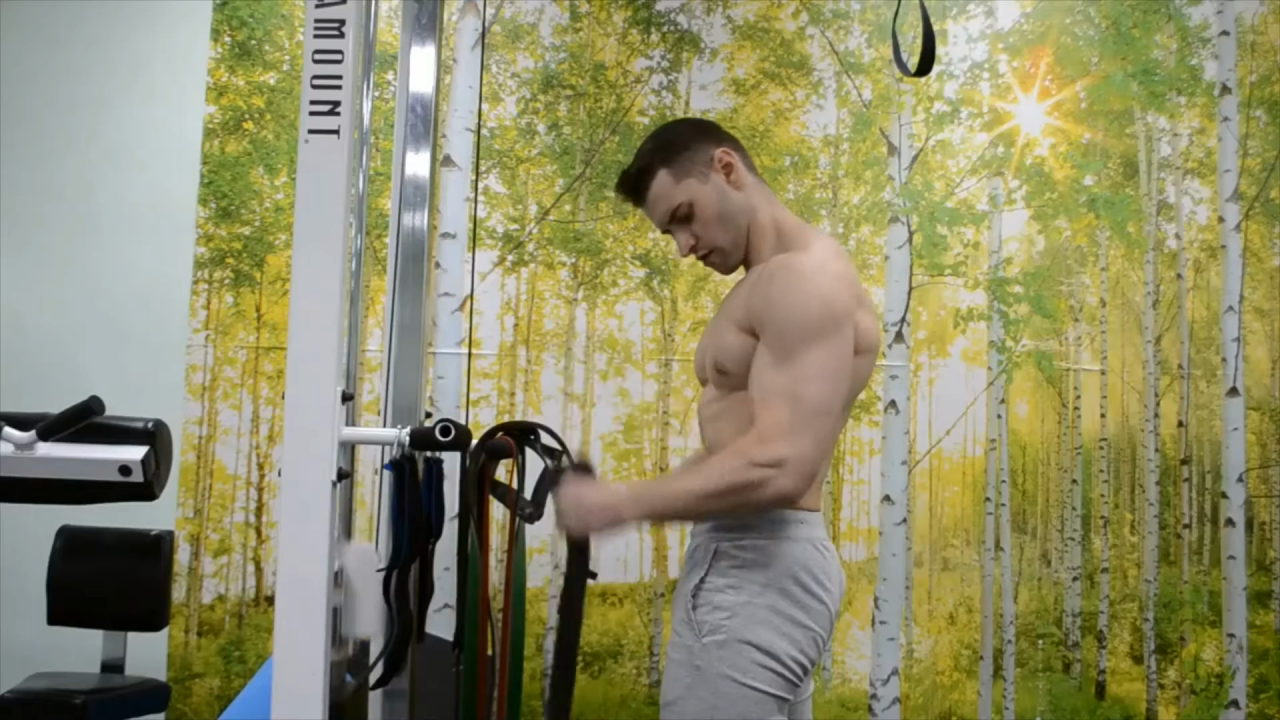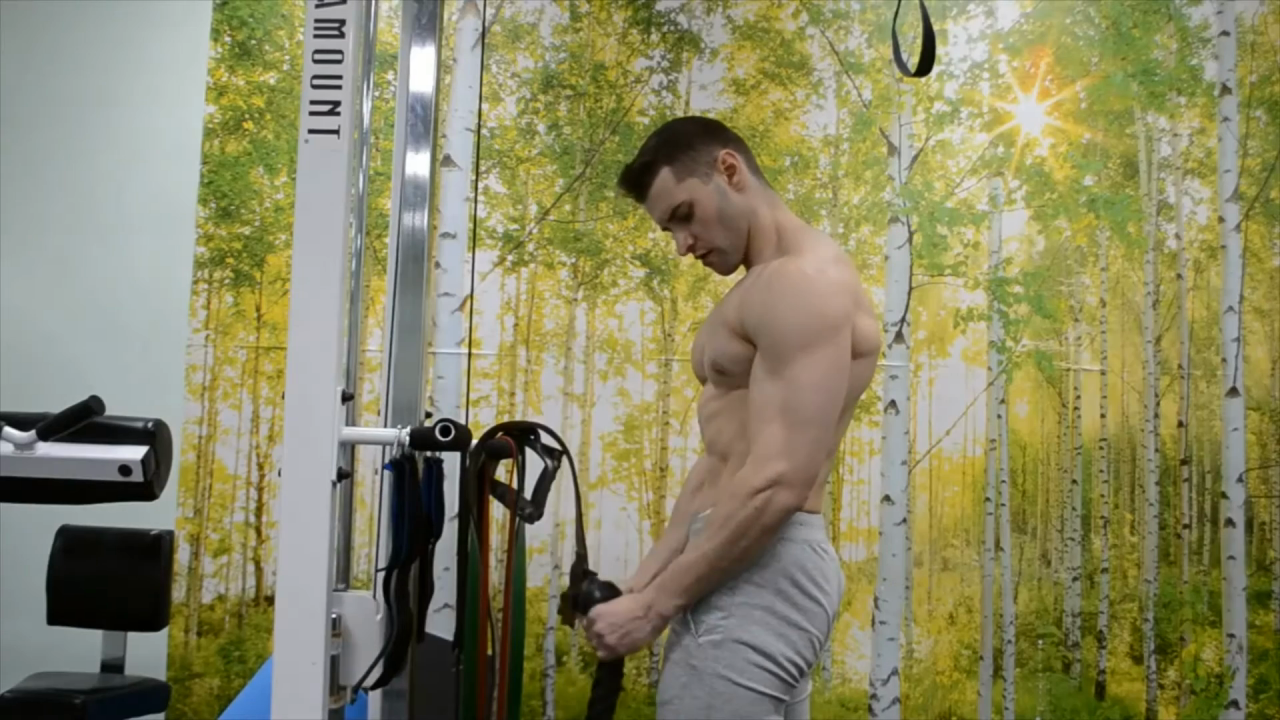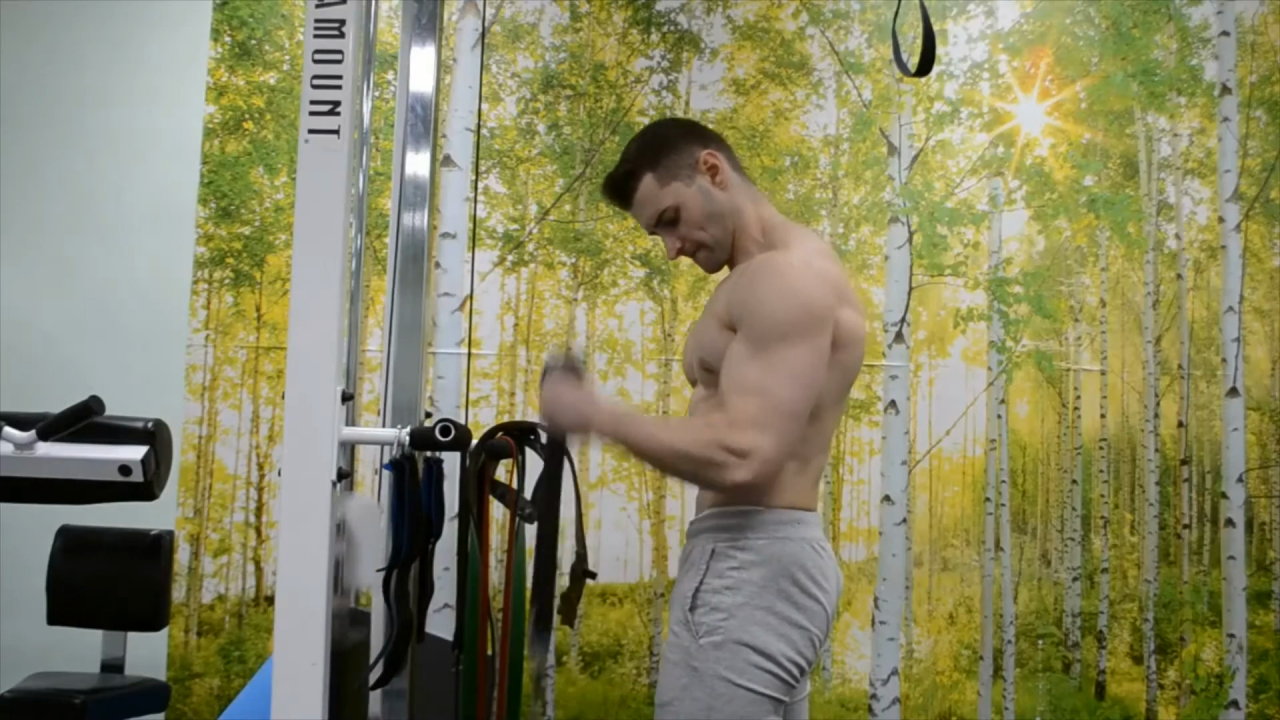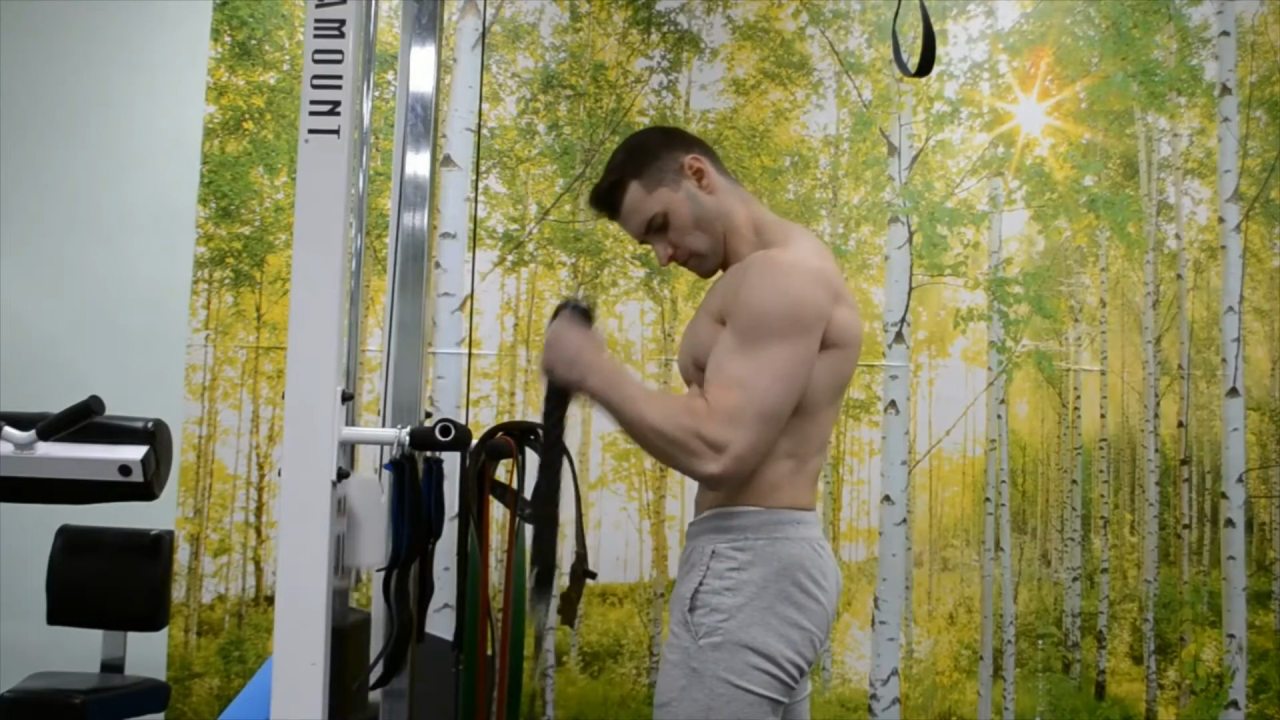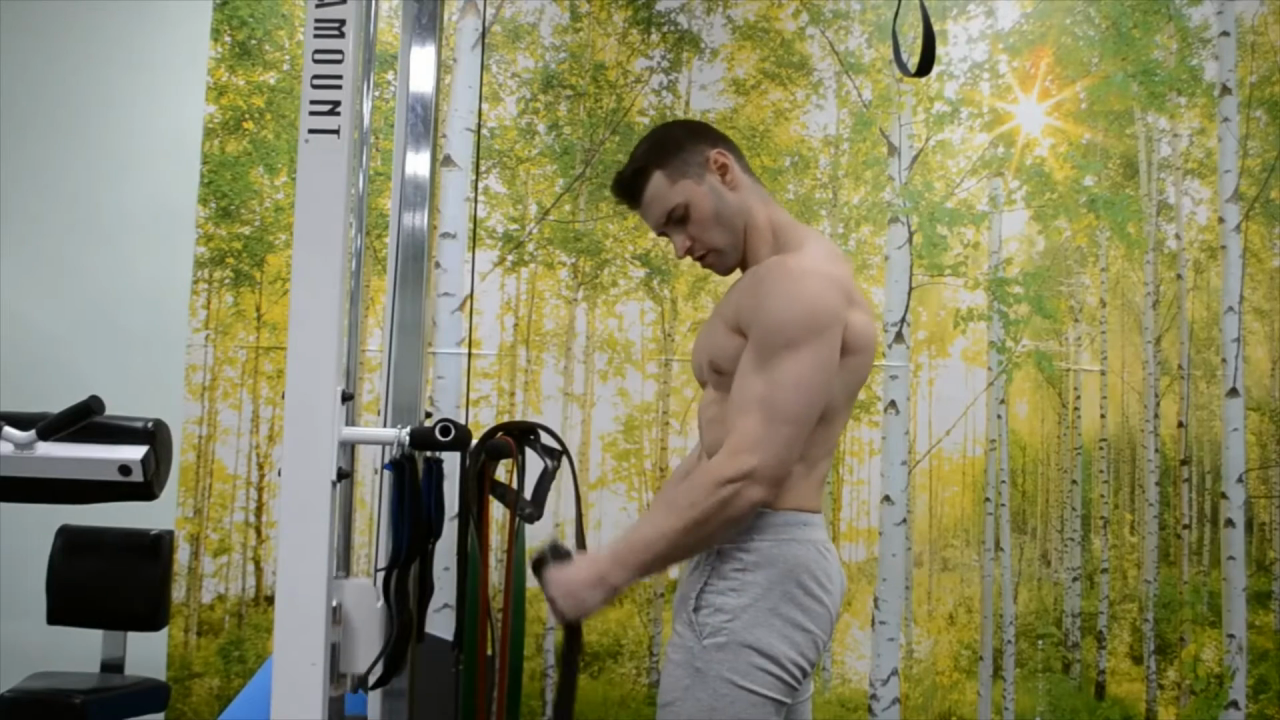
dt=0.5s
person 1, frame 1
left shoulder: (805, 276)
right shoulder: (770, 285)
left elbow: (779, 466)
left wrist: (619, 503)
right wrist: (633, 502)
left hip: (757, 567)
right hip: (756, 561)
person 1, frame 2
left shoulder: (803, 283)
right shoulder: (771, 287)
left elbow: (778, 481)
left wrist: (655, 603)
right wrist: (645, 578)
left hip: (755, 573)
right hip: (756, 568)
person 1, frame 3
left shoulder: (788, 274)
right shoulder: (764, 280)
left elbow: (741, 456)
left wrist: (595, 415)
right wrist: (610, 412)
left hip: (753, 566)
right hip: (758, 561)
person 1, frame 4
left shoulder: (782, 273)
right shoulder: (765, 279)
left elbow: (717, 449)
right elbow: (714, 437)
left wrist: (595, 372)
right wrist: (607, 375)
left hip: (748, 566)
right hip: (762, 559)
person 1, frame 5
left shoulder: (798, 281)
right shoulder: (774, 285)
left elbow: (748, 475)
right elbow: (715, 454)
left wrist: (608, 570)
right wrist: (620, 559)
left hip: (758, 570)
right hip: (766, 565)
